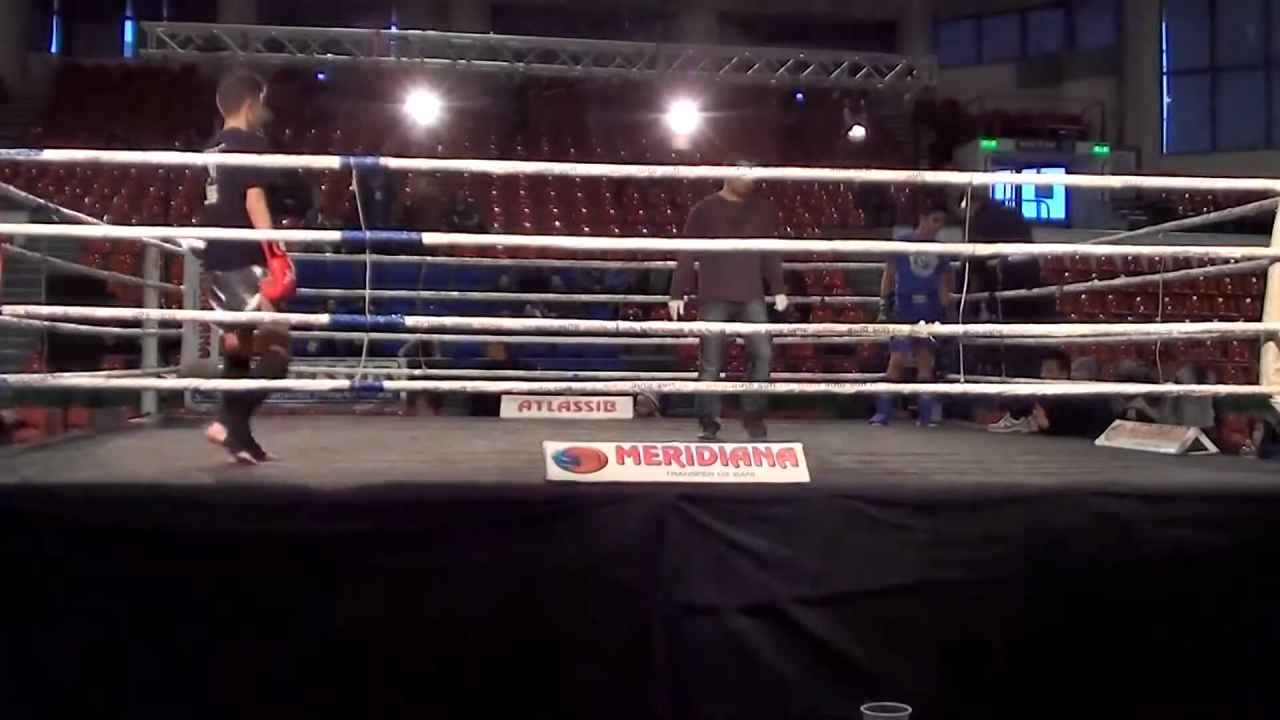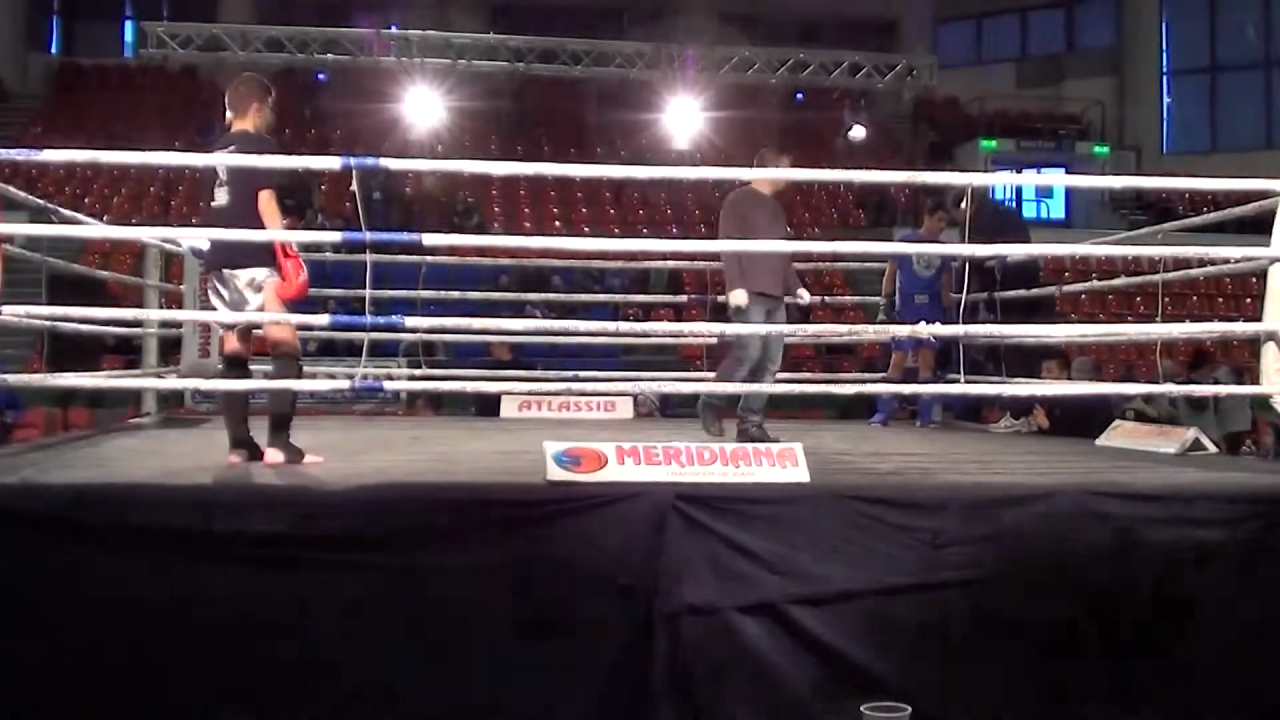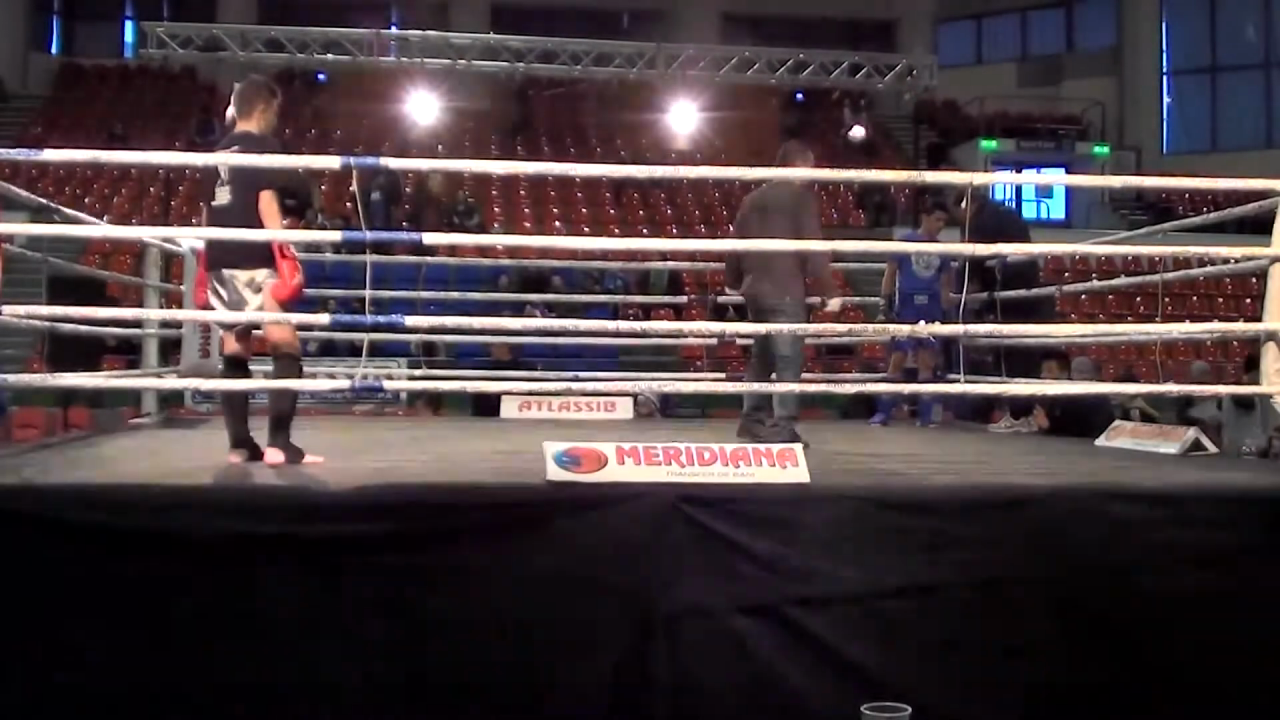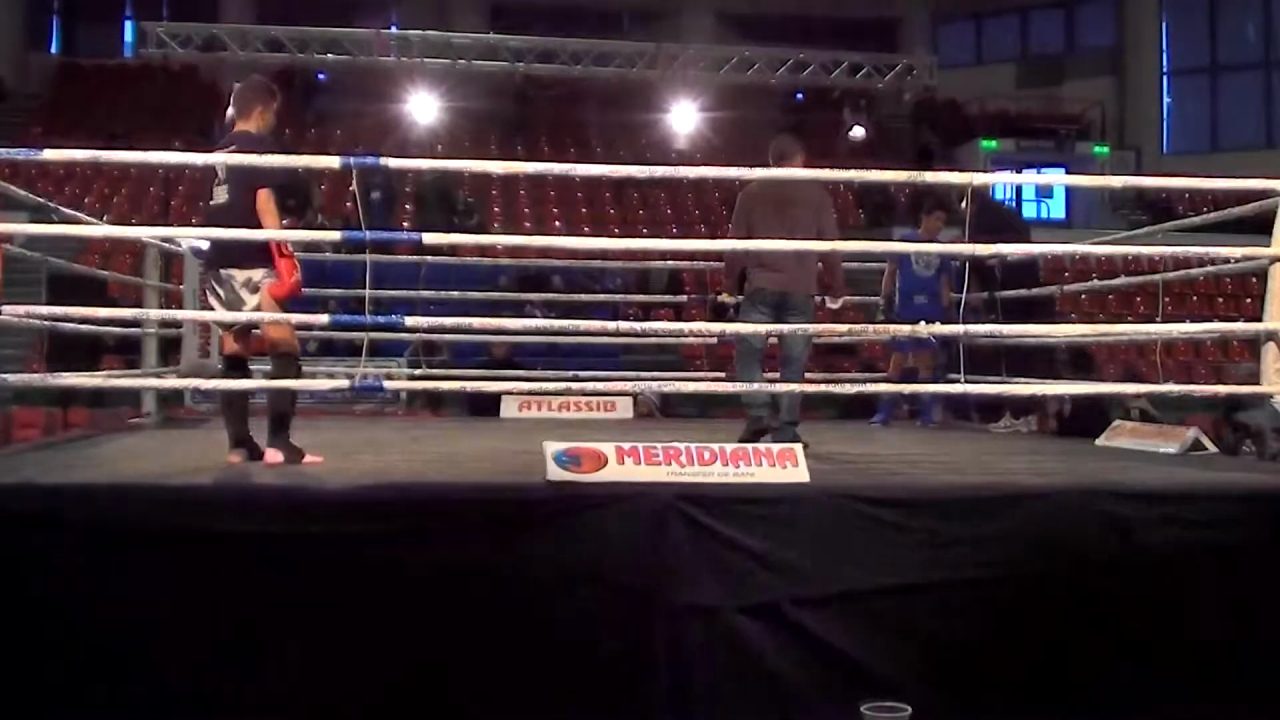
dt=0.5s
person 1, frame 1
left shoulder: (210, 151)
right shoulder: (252, 144)
left elbow: (209, 208)
right elbow: (254, 199)
right wrist: (276, 252)
left hip: (216, 259)
right hip: (246, 259)
left knee: (236, 347)
right knee: (276, 345)
left ankle: (239, 441)
right ankle: (229, 422)
person 1, frame 2
left shoulder: (215, 154)
right shoulder: (262, 146)
left elbow: (212, 210)
right elbow: (266, 202)
left hip: (220, 262)
right hip: (254, 260)
left knee: (234, 351)
right knee: (285, 347)
left ankle: (239, 444)
right ankle: (278, 443)
person 1, frame 3
left shoulder: (217, 154)
right shoulder: (264, 148)
left elbow: (209, 211)
right elbow: (267, 202)
left wrist: (206, 263)
right wrist: (286, 254)
left hip: (221, 263)
right hip: (254, 262)
left knee: (235, 352)
right knee: (286, 347)
left ankle: (240, 443)
right ankle: (279, 442)
person 1, frame 4
left shoulder: (217, 153)
right shoulder: (261, 146)
left elbow: (212, 210)
right elbow: (264, 200)
right wrist: (283, 253)
left hip: (219, 263)
right hip: (251, 261)
left knee: (234, 352)
right knee: (284, 347)
left ankle: (239, 443)
right ankle: (278, 443)
person 2, frame 1
left shoulder: (761, 210)
right shoulder: (704, 210)
left elbow: (770, 253)
right elbow: (688, 254)
left wrist: (778, 290)
right wrist: (677, 293)
left hip: (752, 298)
right hip: (714, 297)
left knee: (762, 354)
right knee: (711, 363)
left ankle: (753, 414)
right ankle: (708, 422)
person 2, frame 2
left shoulder: (777, 208)
right shoulder: (738, 200)
right elbow: (728, 244)
left wrist: (795, 286)
right wrist: (735, 285)
left hip: (775, 296)
right hip: (748, 293)
left knee: (769, 362)
right knee: (748, 352)
left ankle: (751, 423)
right ankle: (711, 404)
person 2, frame 3
left shoulder: (754, 198)
right shoulder: (802, 196)
right elbow: (814, 248)
left wrist: (732, 282)
right wrist: (830, 291)
left hip: (753, 289)
right hip: (785, 292)
left knee: (760, 358)
right knee: (788, 360)
left ankle: (751, 422)
right ankle: (782, 429)
person 2, frame 4
left shoulder: (751, 192)
right shoulder: (817, 194)
left elbow: (737, 243)
left wrist: (730, 286)
right wrist: (837, 289)
left hip: (760, 287)
right hip: (800, 290)
left knee: (748, 355)
right knee: (793, 364)
left ankle: (757, 414)
right ankle: (785, 431)
person 3, frame 1
left shoulder: (980, 222)
right shoulder: (1013, 216)
left elbow: (976, 263)
left wrist: (973, 290)
left hip: (1007, 291)
right hip: (1030, 288)
left knee: (1007, 352)
right knee: (1026, 353)
left ankle: (1016, 415)
right ankle: (1030, 413)
person 3, frame 2
left shoulder: (977, 223)
right shoulder: (1009, 215)
left elbow: (975, 265)
left hip: (1005, 288)
left knee: (1007, 348)
right knee: (1025, 347)
person 3, frame 3
left shoulder: (980, 221)
right shoulder: (1011, 215)
left elbow: (974, 269)
left hip: (1007, 301)
left knee: (1008, 356)
right knee: (1026, 354)
left ankle: (1015, 416)
right ankle: (1027, 415)
person 3, frame 4
left shoulder: (980, 220)
right shoulder: (1011, 216)
left elbow: (976, 257)
left hip: (1007, 287)
right hip: (1029, 285)
left knee: (1009, 352)
right knee: (1027, 350)
left ankle: (1016, 415)
right ankle: (1029, 413)
person 4, frame 1
right shoulder: (903, 242)
left elbow: (944, 284)
right elbow: (889, 273)
left wrist: (945, 313)
right wrist: (884, 304)
left hip: (930, 309)
right hip: (905, 307)
left knee: (926, 360)
right knee: (897, 359)
left ankle: (925, 414)
right ankle: (882, 412)
person 4, frame 2
right shoulder: (906, 241)
left elbow: (945, 285)
right elbow: (891, 273)
left wrist: (947, 313)
right wrist: (885, 304)
left hip: (933, 309)
right hip: (907, 307)
left knee: (927, 360)
right knee: (898, 358)
left ankle: (925, 415)
right ankle: (883, 412)
person 4, frame 3
right shoulder: (905, 241)
left elbow: (944, 285)
right elbow: (890, 273)
left wrist: (946, 315)
right wrist: (885, 304)
left hip: (932, 309)
right hip: (906, 307)
left knee: (927, 361)
right knee: (897, 358)
left ankle: (925, 414)
right ankle: (883, 412)
person 4, frame 4
right shoulder: (905, 241)
left elbow: (944, 285)
right elbow: (890, 273)
left wrist: (947, 314)
right wrist: (885, 305)
left hip: (932, 311)
right hip: (906, 308)
left knee: (926, 362)
right knee: (898, 360)
left ankle: (926, 414)
right ankle: (884, 412)
